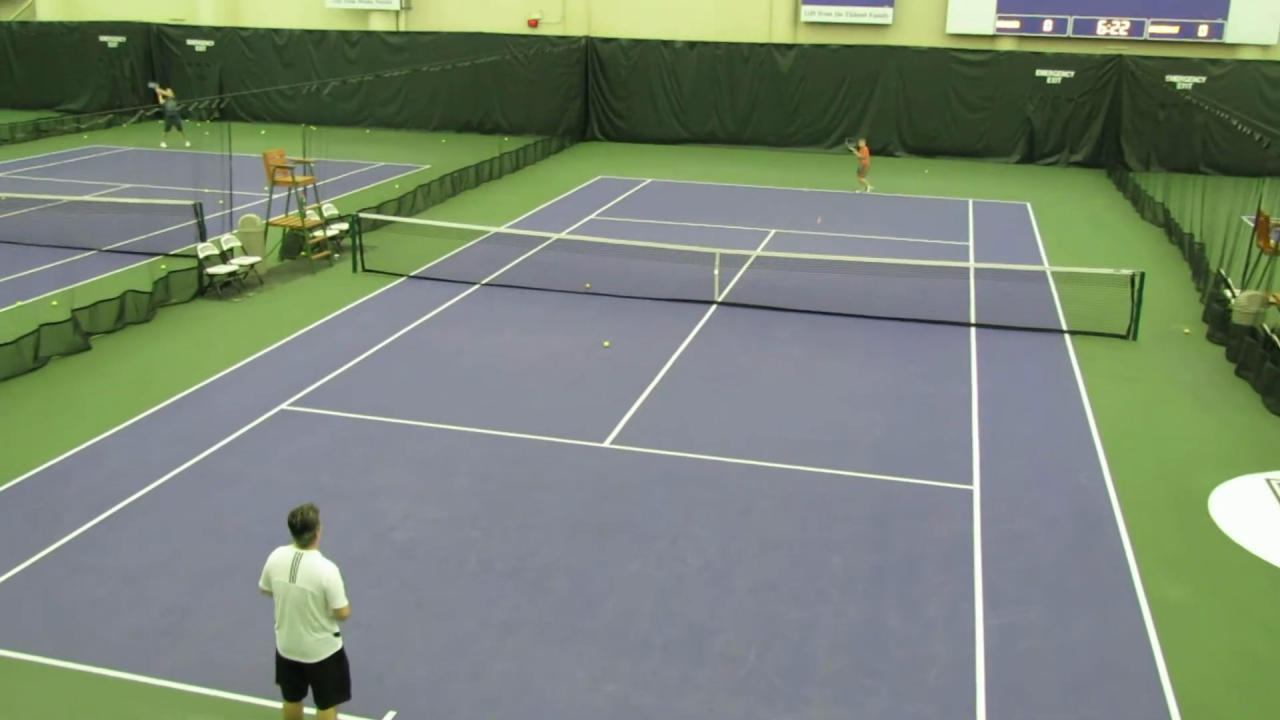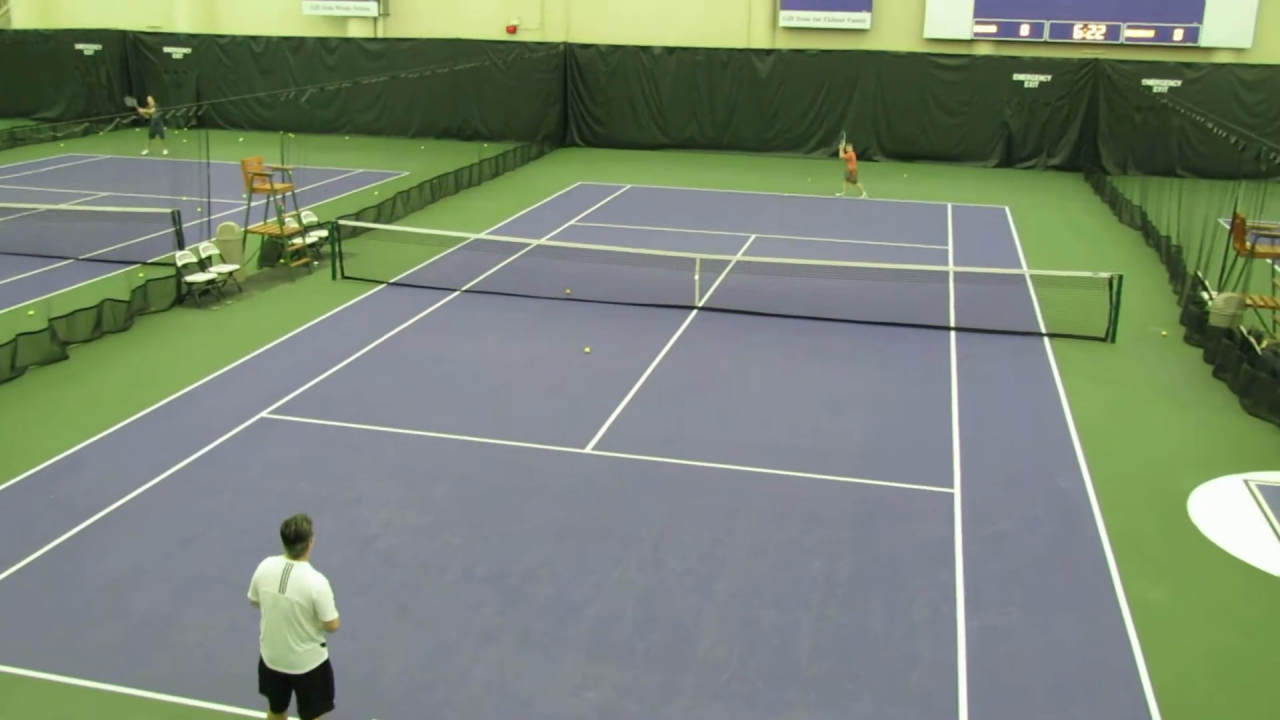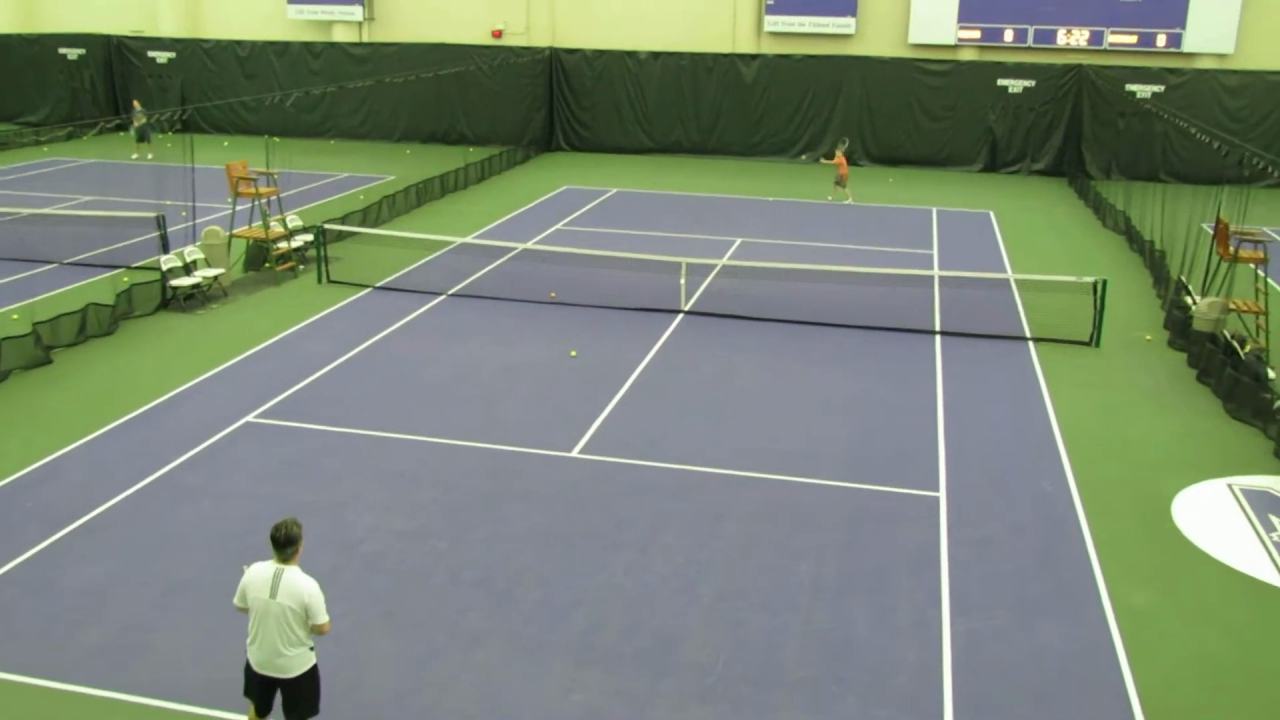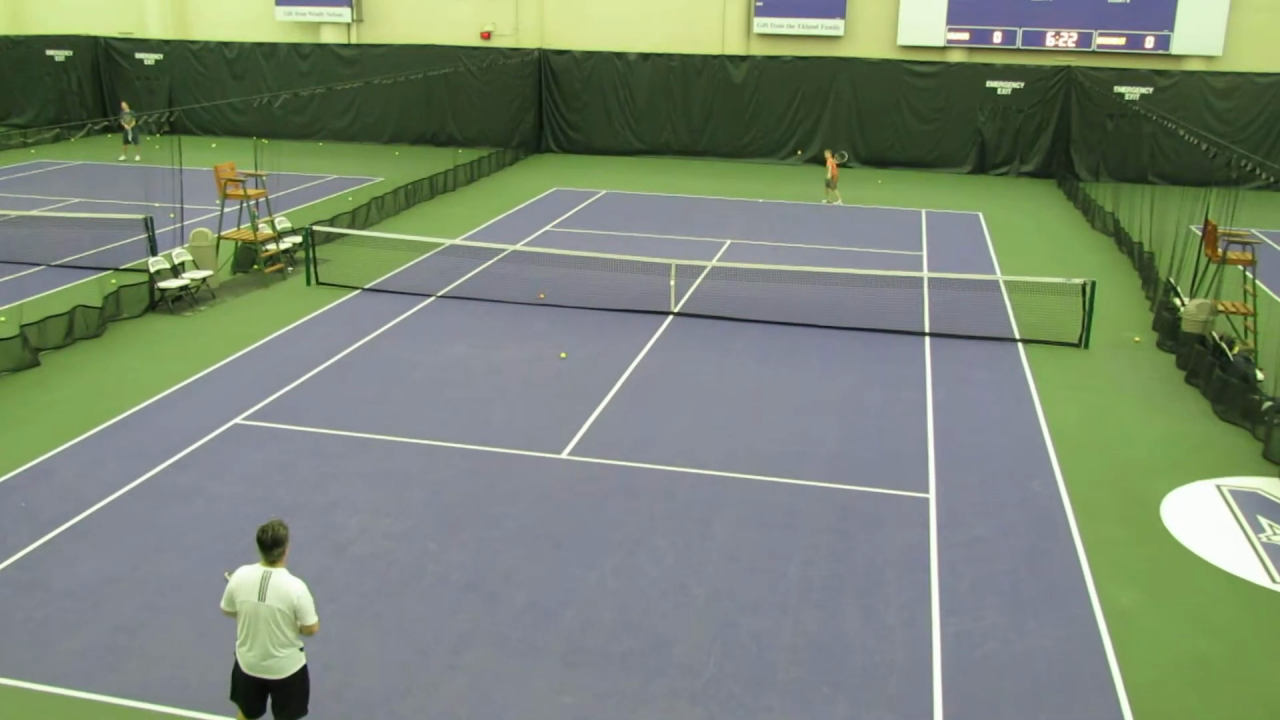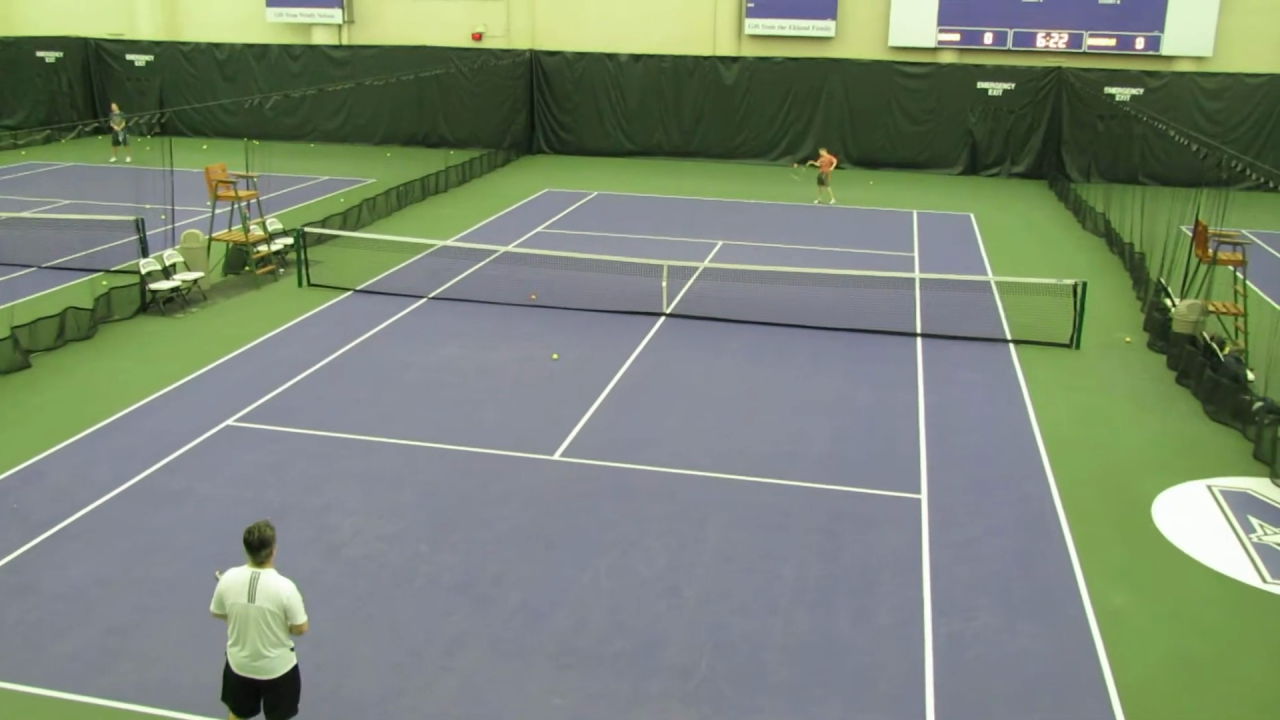
dt=0.2s
person 1, frame 1
left shoulder: (276, 557)
right shoulder: (326, 569)
left elbow: (266, 589)
right elbow: (342, 613)
left hip: (287, 646)
right hip: (322, 651)
left knee: (292, 699)
person 1, frame 2
left shoulder: (265, 567)
right shoulder: (315, 581)
left elbow: (254, 601)
right elbow: (332, 625)
left hip: (271, 656)
right hip: (307, 662)
person 1, frame 3
left shoulder: (253, 572)
right shoulder: (307, 585)
left elbow: (241, 606)
right elbow: (322, 628)
left hip: (258, 660)
right hip: (295, 666)
person 1, frame 4
left shoulder: (240, 576)
right shoulder: (295, 587)
left elbow: (228, 611)
right elbow: (311, 629)
left hip: (248, 662)
right hip: (285, 667)
person 1, frame 5
left shoulder: (228, 579)
right shoulder: (284, 587)
left elbow: (217, 613)
right elbow: (301, 628)
left hip: (239, 663)
right hip: (277, 667)
